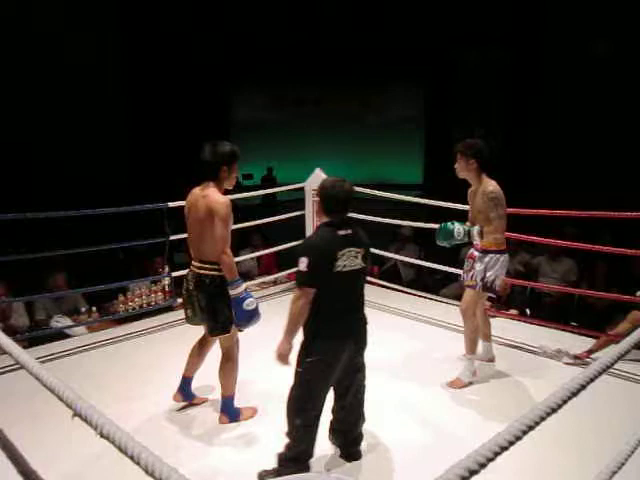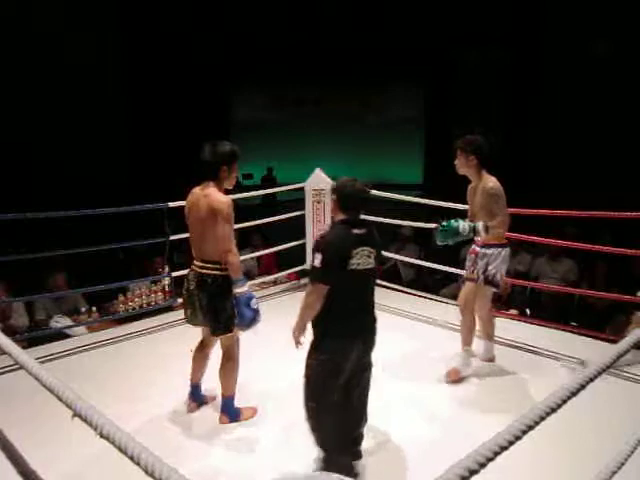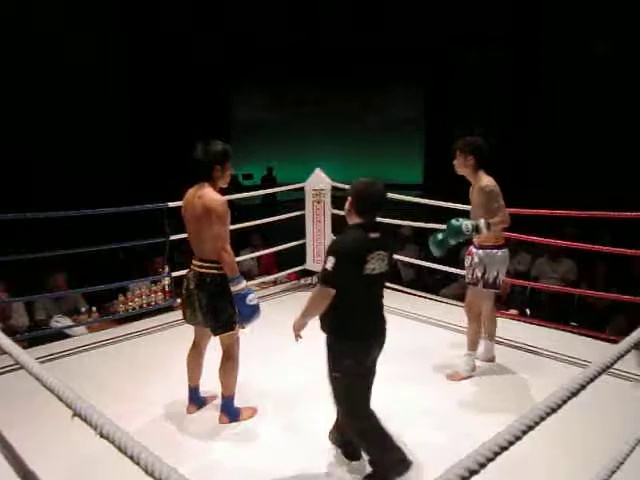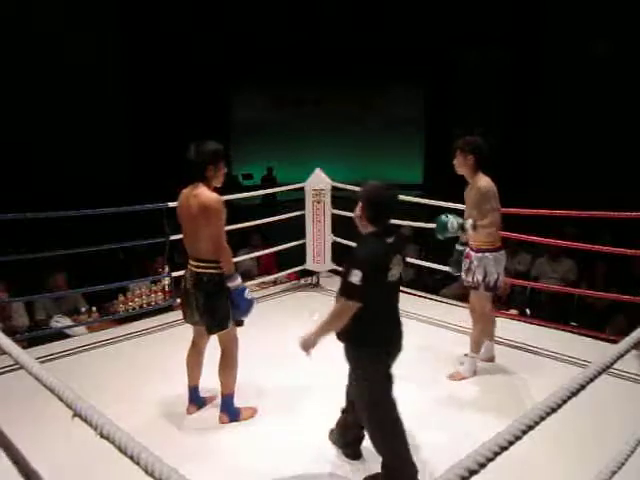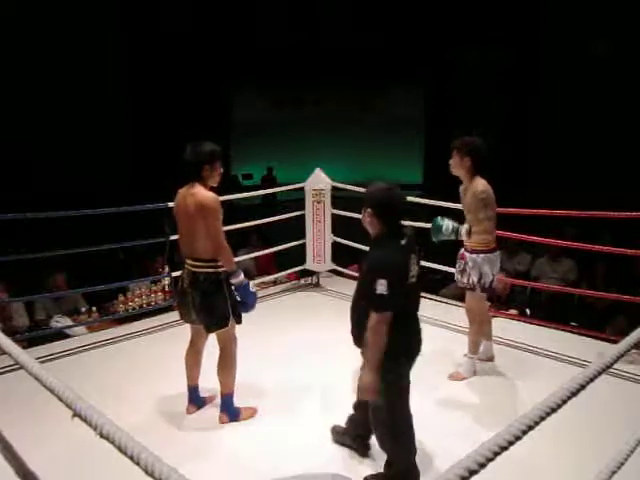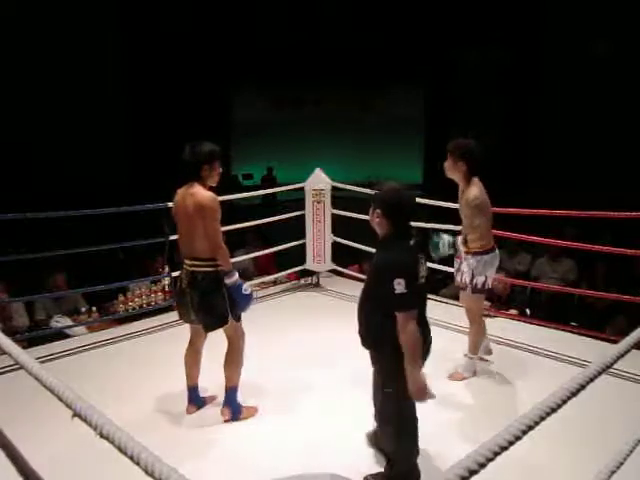
dt=0.2s
person 1, frame 1
left shoulder: (315, 244)
right shoulder: (359, 238)
left elbow: (304, 296)
left wrist: (287, 338)
left hip: (325, 338)
right hip: (355, 331)
left knee: (304, 401)
right knee: (350, 392)
right ankle: (349, 443)
person 1, frame 2
left shoulder: (330, 241)
right shoulder: (371, 237)
left elbow: (318, 292)
left wrist: (300, 324)
left hip: (334, 335)
right hip: (365, 329)
left knee: (320, 397)
right knee: (354, 391)
right ankle: (350, 443)
person 1, frame 3
left shoulder: (345, 244)
right shoulder: (382, 241)
left elbow: (325, 292)
left wrist: (302, 319)
left hip: (347, 336)
right hip: (373, 330)
left knee: (350, 399)
right knee: (355, 389)
right ankle: (347, 438)
person 1, frame 4
left shoulder: (366, 253)
right shoulder: (394, 243)
left elbow: (347, 307)
left wrist: (315, 336)
left hip: (369, 344)
right hip: (385, 336)
left knee: (376, 406)
right knee: (358, 389)
right ankle: (348, 437)
person 1, frame 5
left shoulder: (383, 259)
right shoulder: (403, 242)
left elbow: (380, 321)
left wrist: (370, 368)
left hip: (392, 348)
right hip: (403, 340)
left knee: (388, 409)
right knee: (368, 390)
right ankle: (356, 434)
person 1, frame 6
left shoulder: (394, 259)
right shoulder: (404, 244)
left elbow: (407, 320)
left wrist: (414, 369)
left hip: (395, 350)
right hip: (392, 346)
left knee: (395, 408)
right knee: (387, 400)
right ankle: (386, 440)
person 2, frame 1
left shoulder: (193, 195)
right shoulder: (220, 202)
right elbow: (224, 252)
right wrist: (238, 290)
left hip: (195, 276)
right hip: (214, 280)
left knee: (209, 336)
right knee: (230, 346)
left ankle: (184, 390)
right ankle: (228, 410)
person 2, frame 2
left shoulder: (193, 195)
right shoulder: (221, 202)
right elbow: (229, 251)
right wrist: (242, 290)
left hip: (196, 276)
right hip: (216, 280)
left knee: (208, 339)
right knee: (230, 346)
left ankle: (194, 396)
right ankle: (228, 411)
person 2, frame 3
left shoulder: (189, 195)
right shoulder: (216, 201)
right elbow: (224, 250)
right wrist: (240, 286)
left hip: (195, 276)
right hip: (215, 279)
left knee: (199, 341)
right knee: (230, 346)
left ankle: (194, 399)
right ankle: (228, 410)
person 2, frame 4
left shoulder: (184, 196)
right shoulder: (212, 200)
right elbow: (221, 248)
right wrist: (235, 281)
left hip: (193, 275)
right hip: (213, 278)
left knee: (199, 340)
right knee: (229, 344)
left ankle: (194, 399)
right ankle: (228, 409)
person 2, frame 5
left shoulder: (181, 196)
right shoulder: (208, 199)
right elbow: (220, 246)
right wrist: (238, 278)
left hip: (190, 275)
right hip: (210, 278)
left knee: (197, 339)
right knee: (228, 343)
left ankle: (194, 399)
right ankle: (228, 409)
person 2, frame 6
left shoulder: (180, 195)
right shoulder: (207, 199)
right elbow: (217, 246)
right wrist: (233, 278)
left hip: (189, 274)
right hip: (208, 277)
left knee: (197, 338)
right knee: (236, 337)
left ankle: (194, 399)
right ankle: (230, 405)
person 3, frame 1
left shoulder: (491, 191)
right shoulder: (472, 191)
left elbow: (499, 230)
left wrist: (466, 233)
right wrist: (455, 232)
left hip: (492, 256)
right hip: (479, 253)
left knee: (467, 309)
right knee: (477, 307)
left ankle: (468, 370)
right ankle: (486, 351)
person 3, frame 2
left shoulder: (490, 187)
right shoulder: (472, 188)
left elbow: (503, 223)
left wrist: (471, 230)
right wrist: (453, 230)
left hip: (494, 251)
right hip: (482, 250)
left knee: (465, 302)
right knee: (482, 304)
left ankle: (463, 362)
right ankle: (487, 351)
person 3, frame 3
left shoulder: (486, 186)
right shoulder: (475, 186)
left elbow: (503, 220)
left wrist: (474, 227)
right wrist: (447, 235)
left hip: (490, 253)
right hip: (481, 250)
left knee: (472, 307)
right knee: (485, 305)
left ankle: (468, 364)
right ankle: (488, 351)
person 3, frame 4
left shoulder: (484, 187)
right shoulder: (471, 187)
left elbow: (494, 223)
left wrist: (460, 226)
right wrist: (461, 247)
left hip: (488, 255)
right hip: (476, 252)
left knee: (477, 309)
right knee: (485, 305)
left ankle: (471, 364)
right ankle: (487, 351)
person 3, frame 5
left shoulder: (480, 191)
right shoulder: (465, 188)
left elbow: (487, 230)
left wrist: (454, 230)
left hip: (483, 256)
right hip: (472, 253)
left knee: (473, 309)
right knee: (480, 306)
left ankle: (469, 364)
right ankle: (486, 350)
person 3, frame 6
left shoulder: (473, 196)
right shoulder: (468, 185)
left elbow: (478, 237)
left wrist: (453, 243)
left hip: (480, 257)
right hip: (473, 254)
left knee: (473, 309)
right knee: (468, 302)
left ankle: (470, 364)
right ankle: (483, 344)
